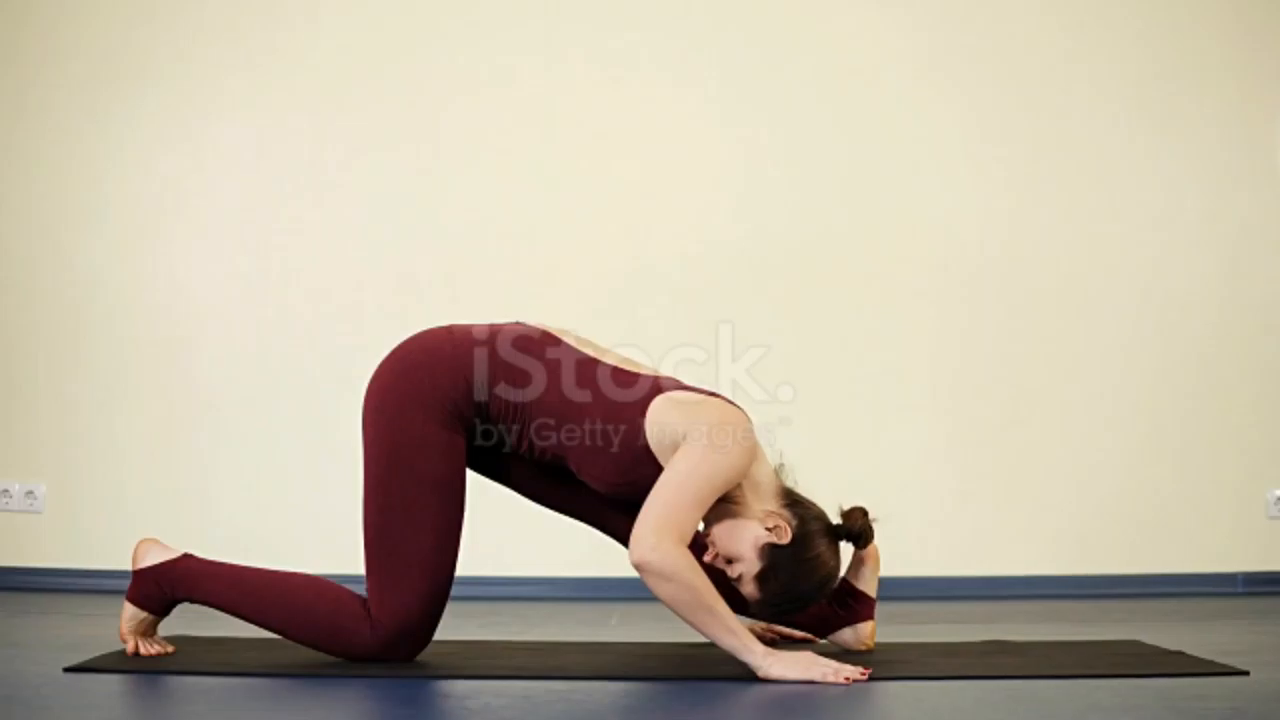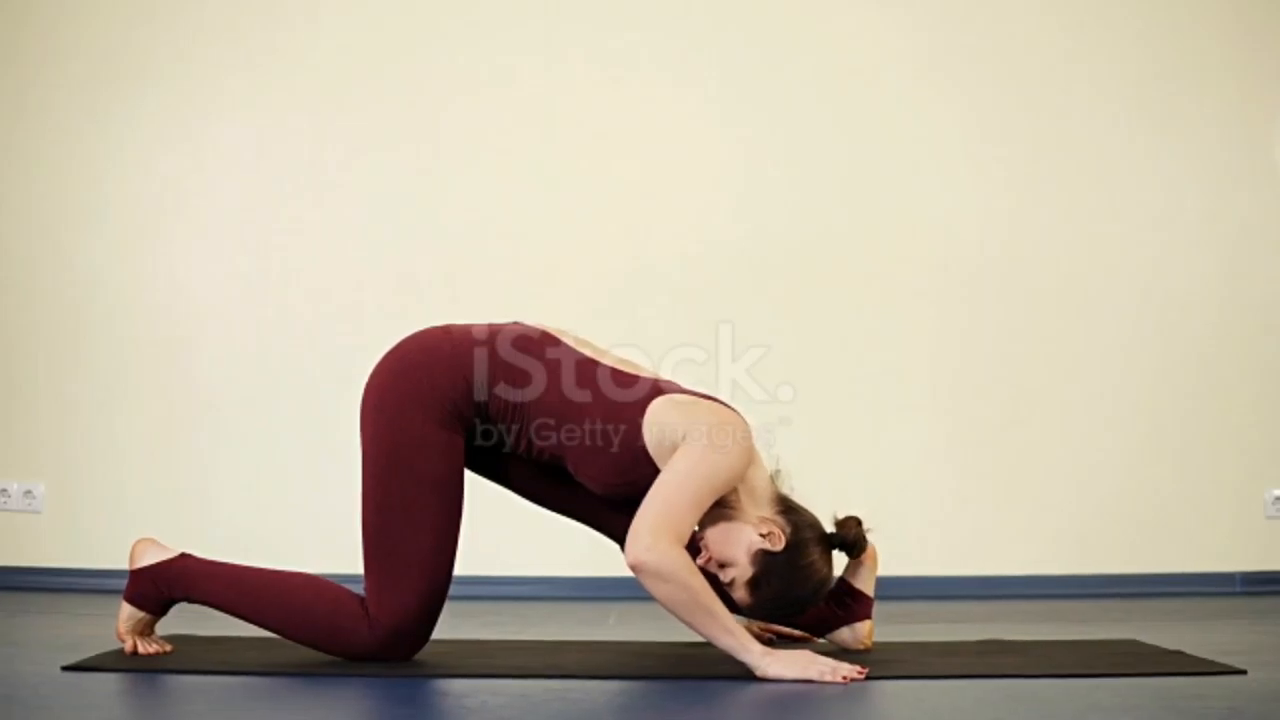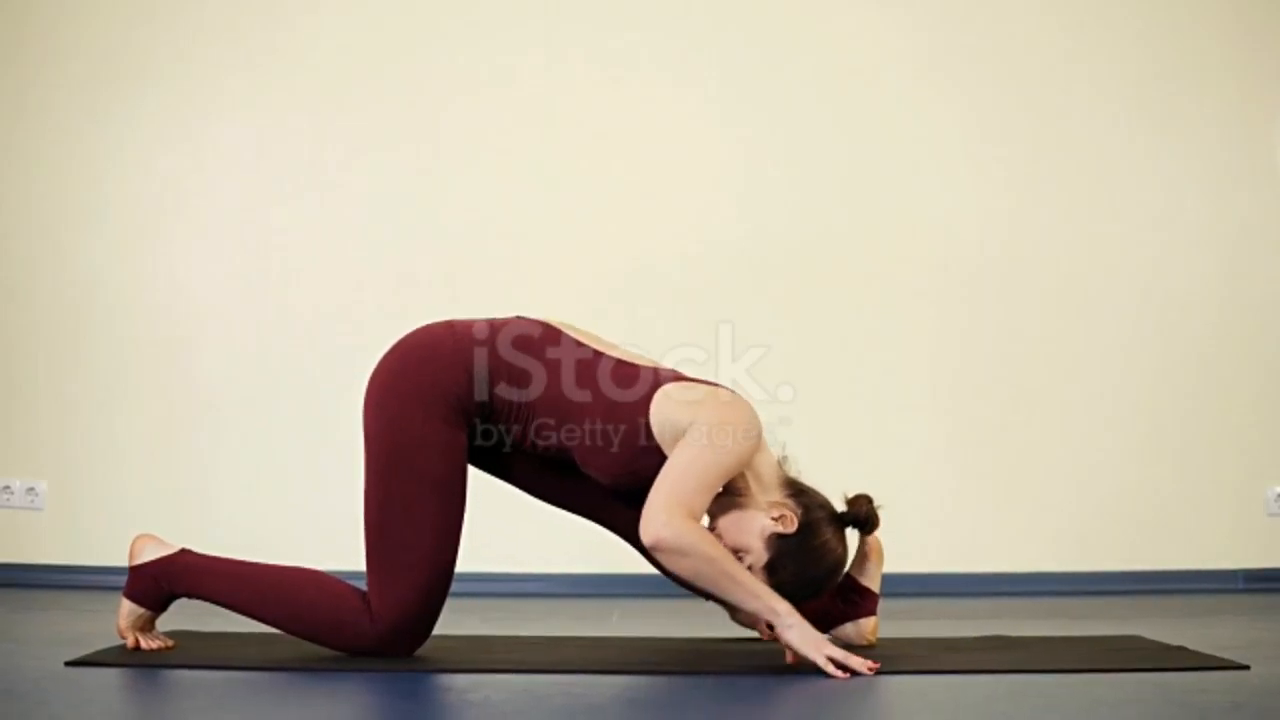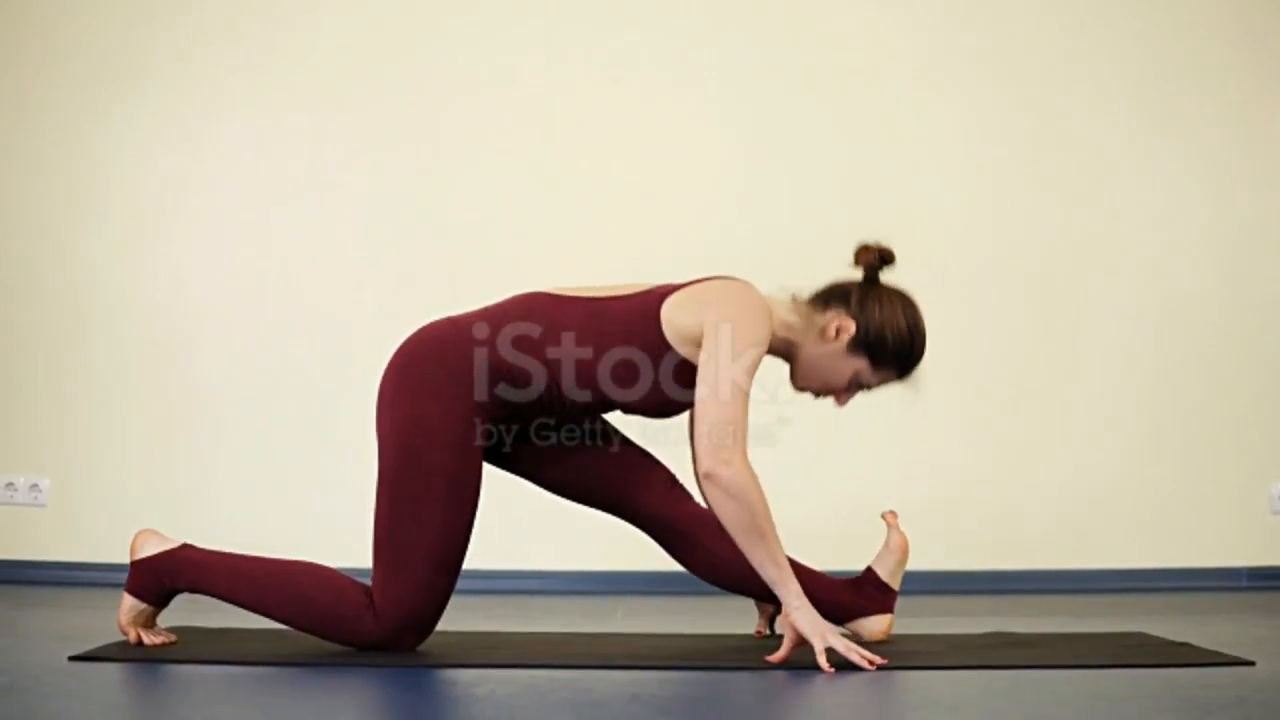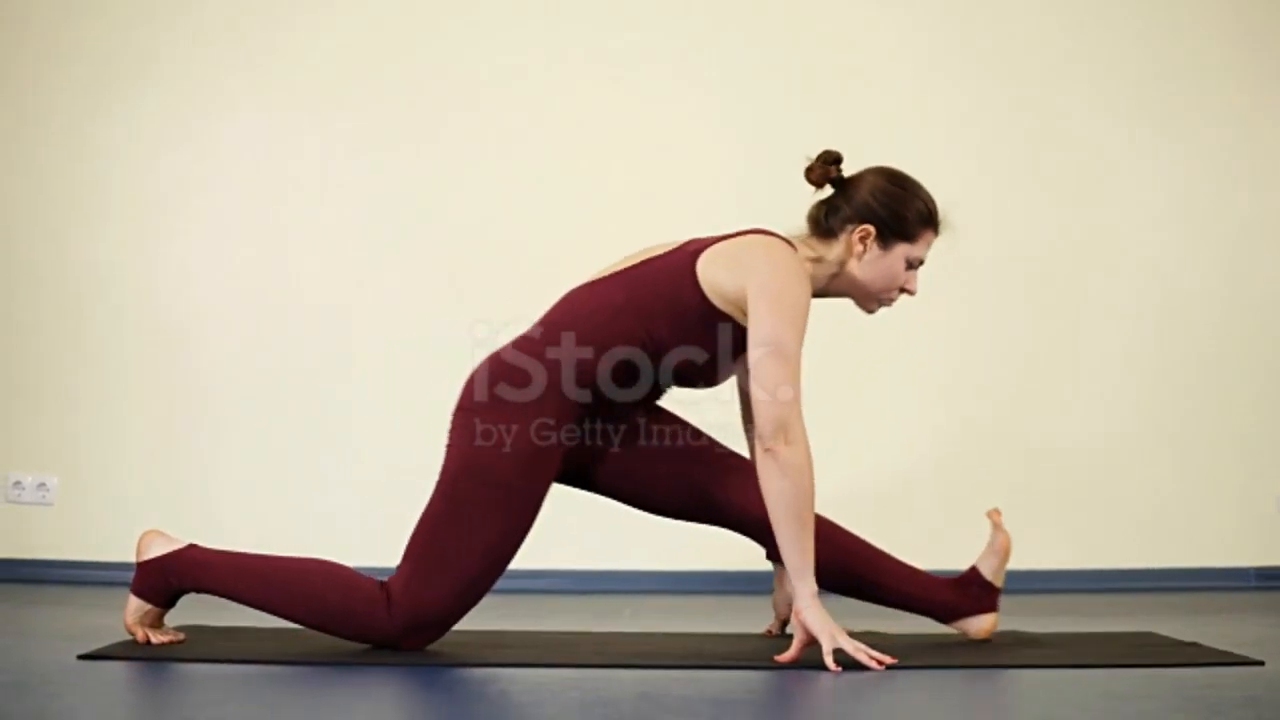
dt=0.5s
person 1, frame 1
left shoulder: (709, 458)
right shoulder: (727, 443)
left elbow: (665, 545)
right elbow: (653, 553)
right wrist: (759, 654)
left hip: (482, 395)
right hip: (431, 386)
right knee: (391, 633)
right ankle: (167, 574)
person 1, frame 2
left shoulder: (717, 480)
right shoulder: (725, 448)
left elbow: (655, 545)
right elbow: (648, 557)
left wrist: (734, 616)
right wrist: (757, 653)
left hip: (479, 397)
right hip: (430, 385)
right knee: (390, 633)
right ankle: (164, 574)
person 1, frame 3
left shoulder: (726, 454)
right shoulder: (733, 431)
left elbow: (662, 528)
right elbow: (666, 534)
right wrist: (778, 611)
left hip: (484, 389)
right hip: (430, 383)
right knee: (391, 628)
right ankle: (165, 571)
person 1, frame 4
left shoulder: (735, 324)
right shoulder: (745, 318)
left elbow: (711, 473)
right elbow: (722, 468)
left wrist: (764, 577)
right wrist: (793, 597)
left hip: (503, 393)
right hip: (443, 385)
right knee: (394, 622)
right ankle: (169, 565)
person 1, frame 5
left shoulder: (769, 272)
right shoulder: (779, 272)
left elbow: (762, 444)
right elbow: (781, 440)
left wrist: (791, 565)
right wrist: (810, 598)
left hip: (583, 411)
right hip: (521, 413)
left knee: (749, 499)
right knee: (403, 620)
left ankle: (956, 603)
right ankle: (175, 565)
